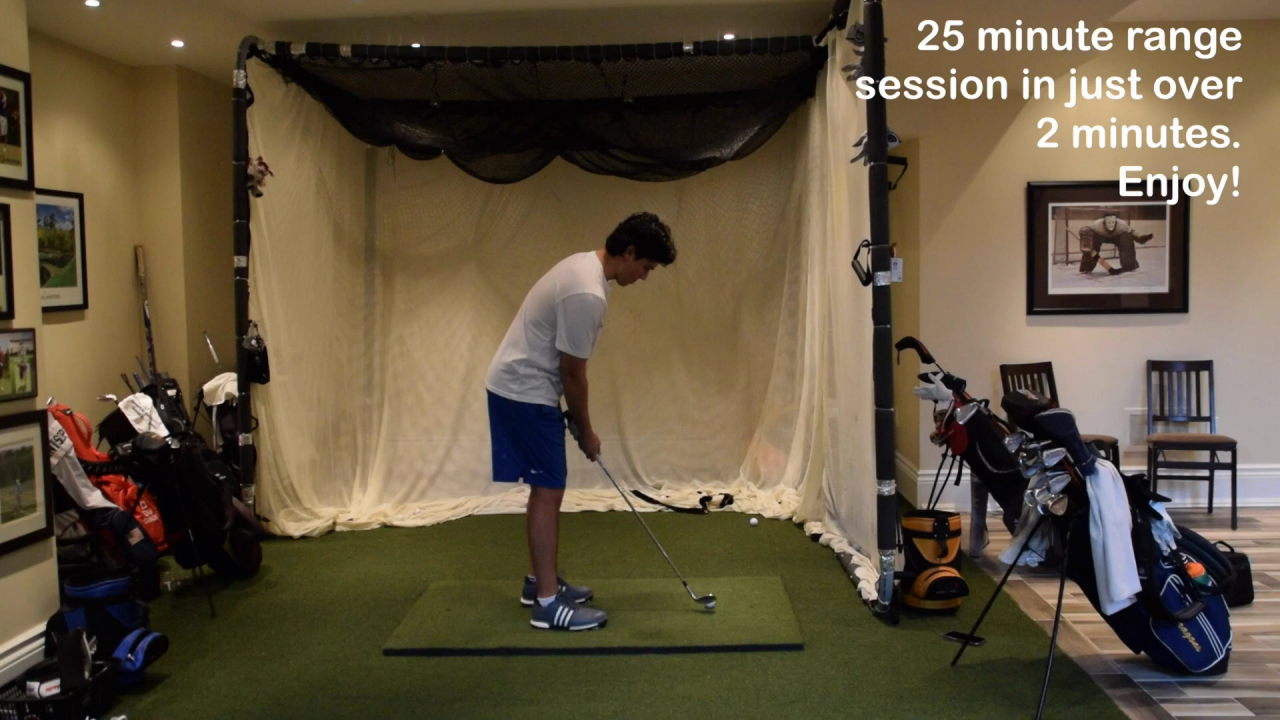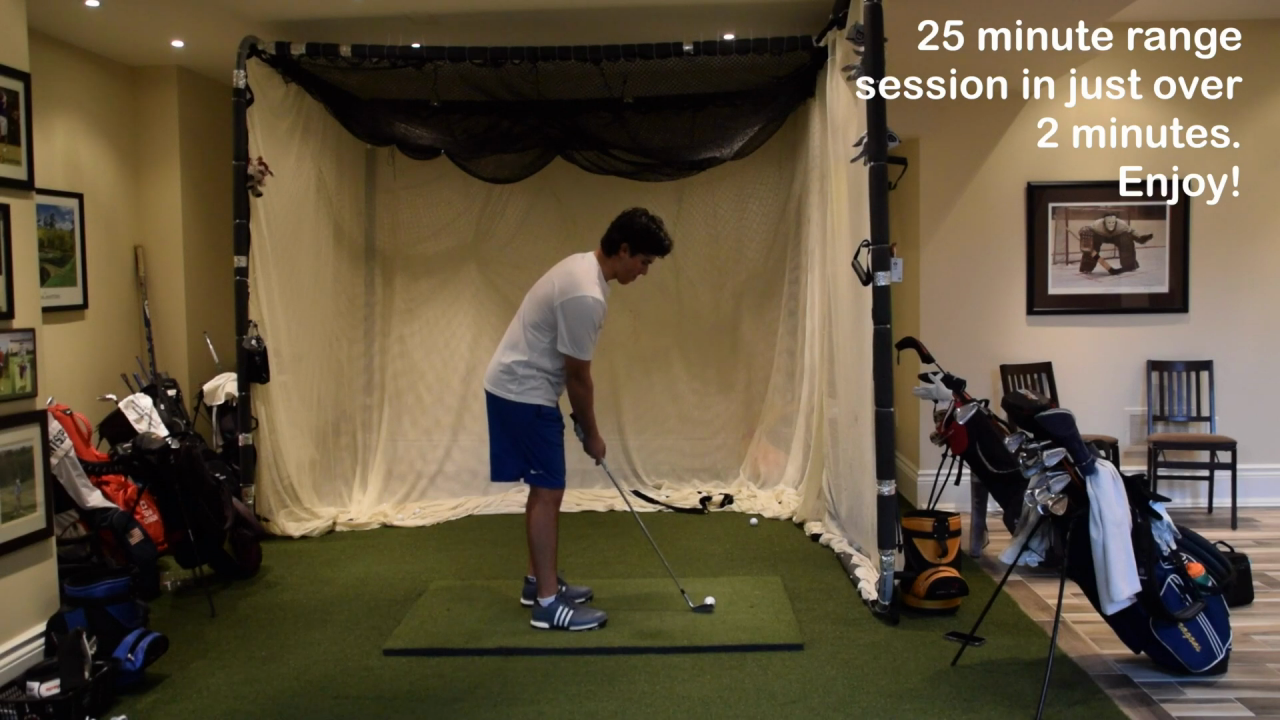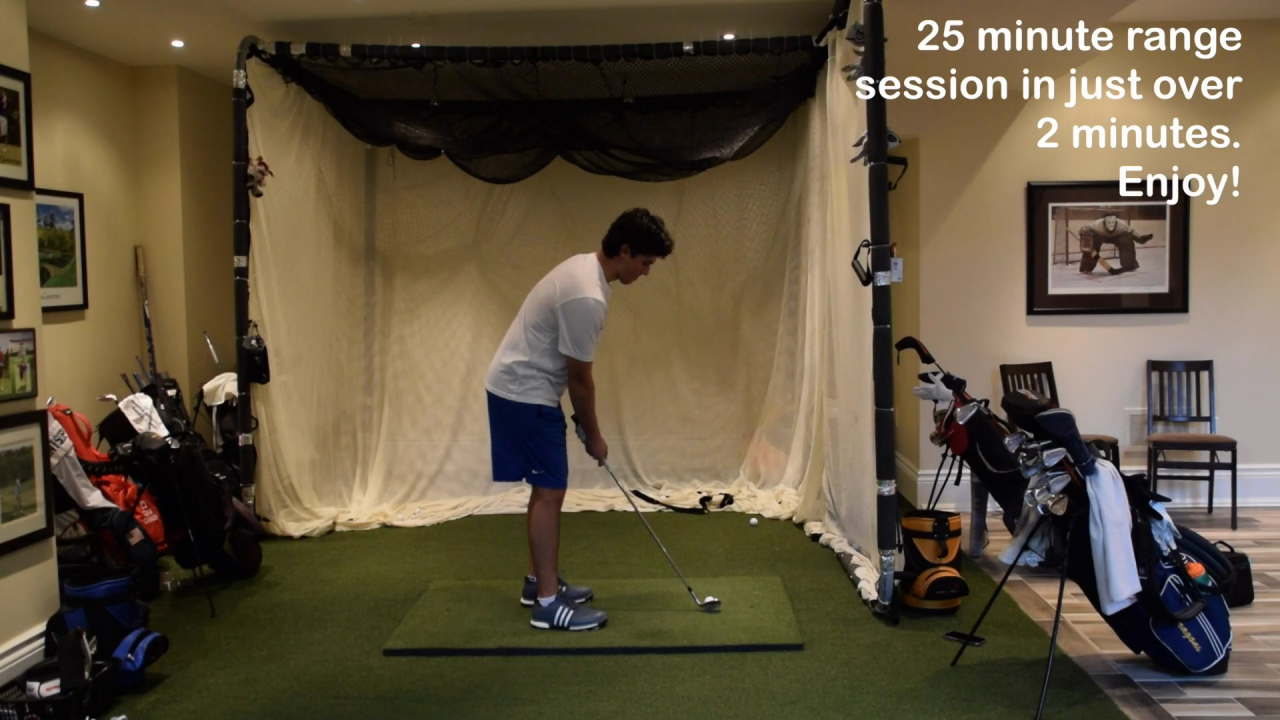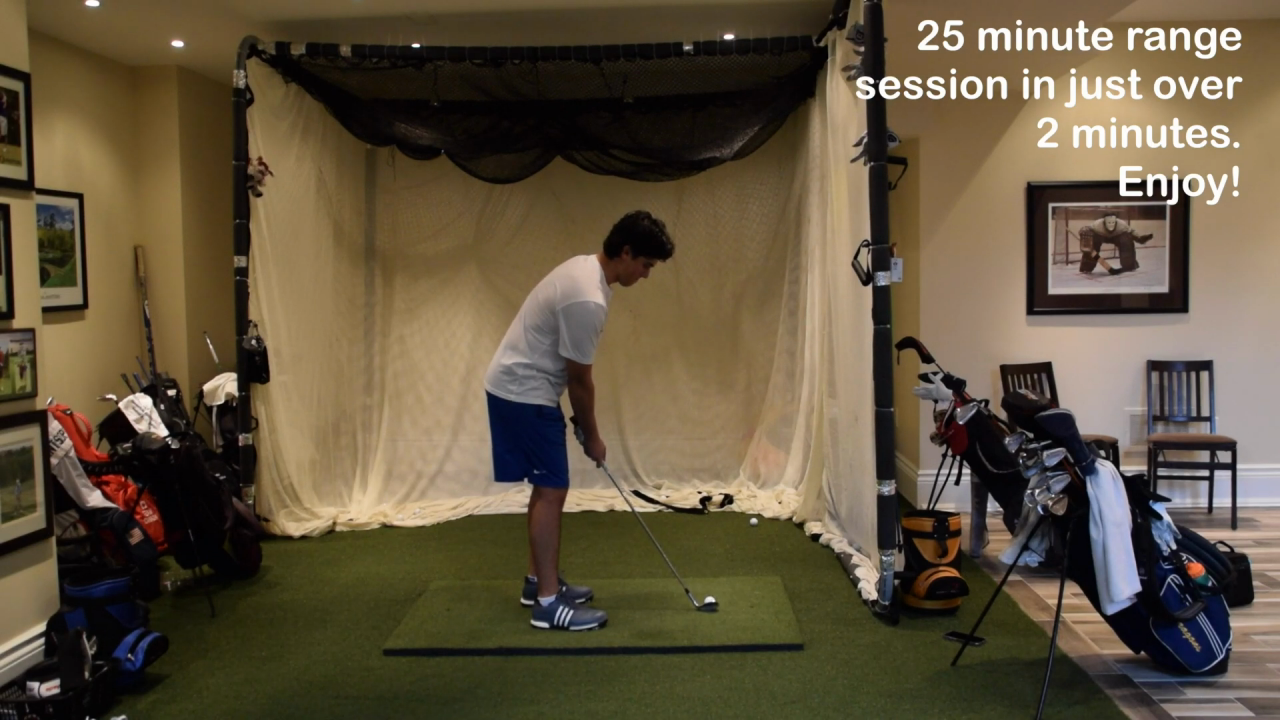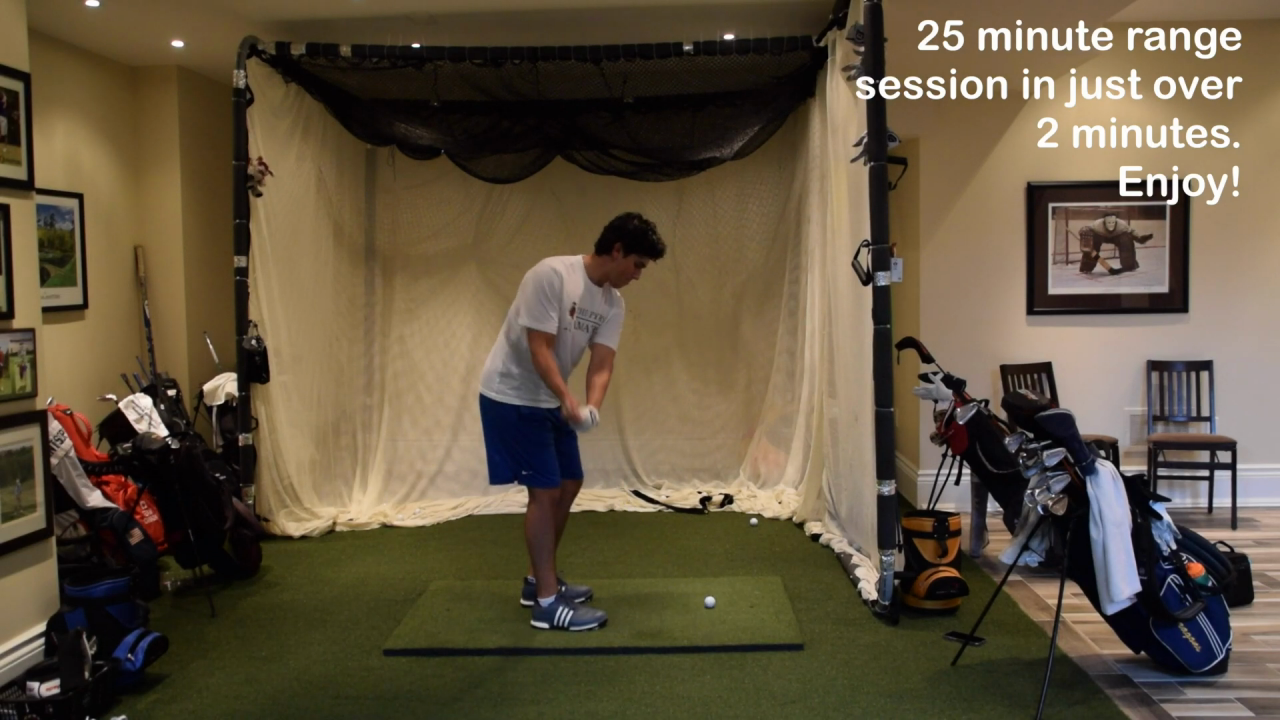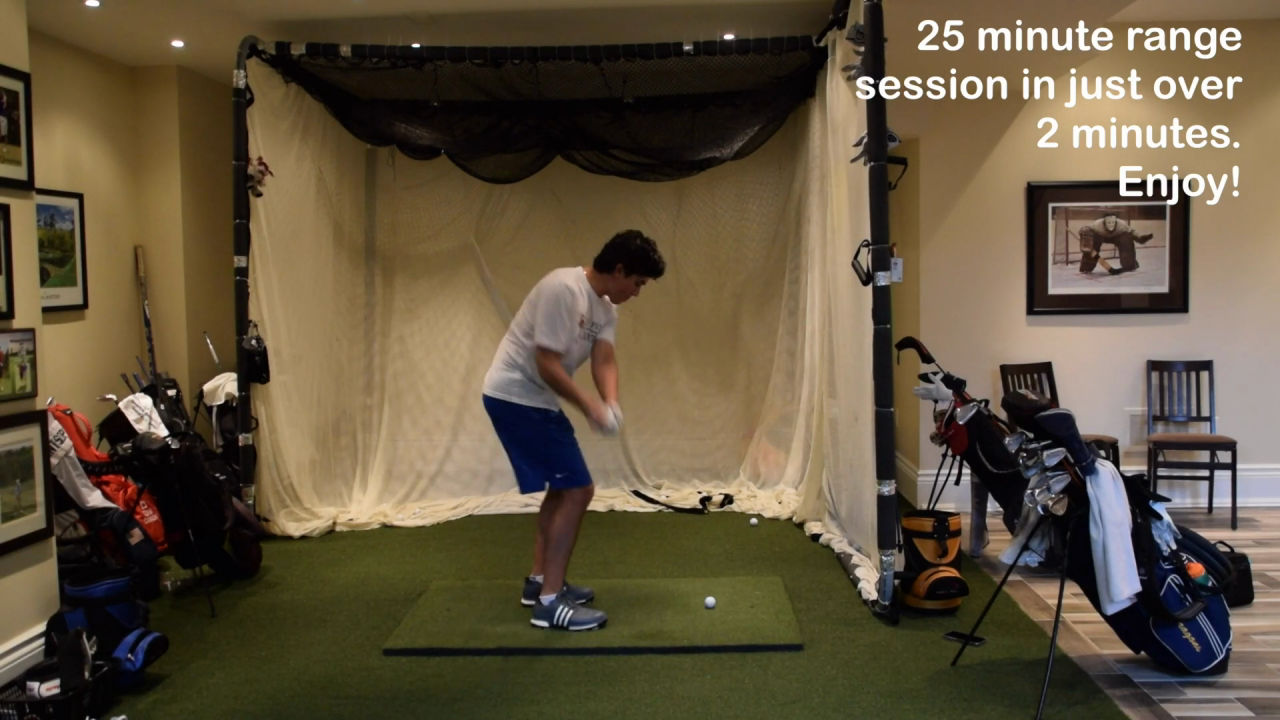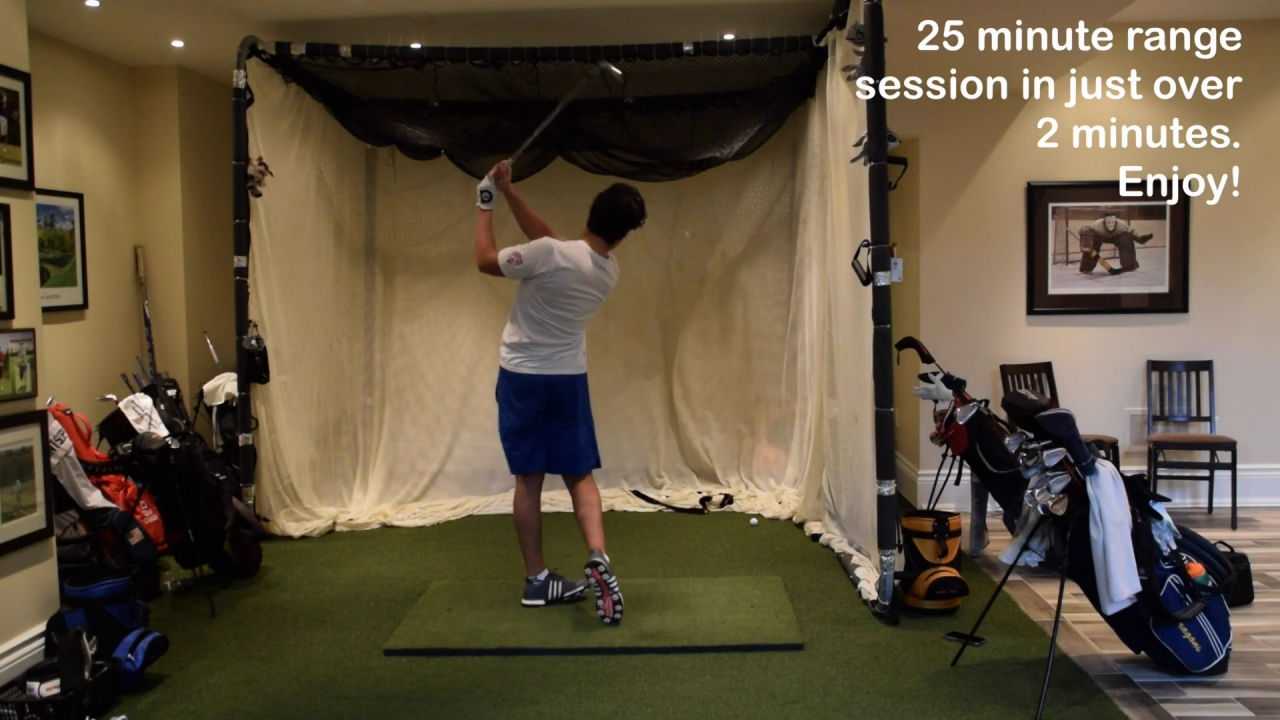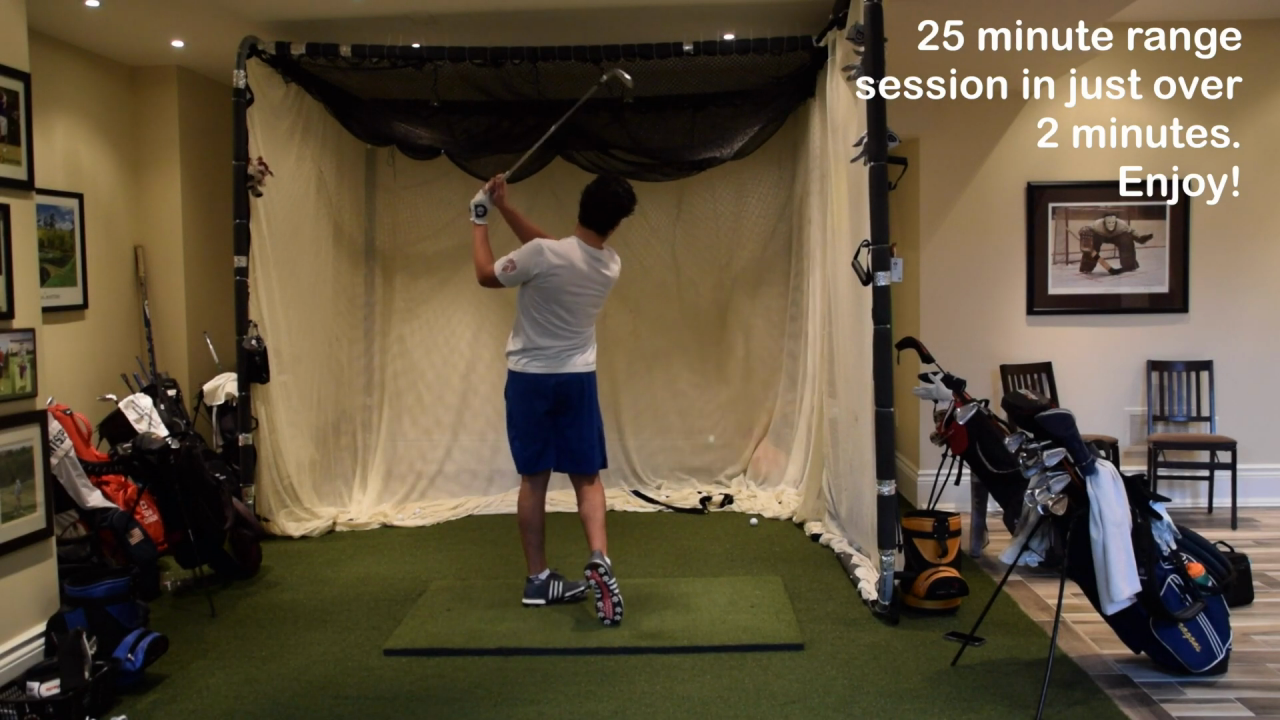
dt=0.5s
person 1, frame 1
left shoulder: (585, 265)
right shoulder: (587, 294)
right elbow: (573, 373)
left wrist: (579, 423)
right wrist: (586, 431)
left hip: (523, 387)
right hip: (524, 392)
left knee: (545, 487)
right knee: (548, 490)
left ankle: (539, 579)
right ankle: (547, 602)
person 1, frame 2
left shoulder: (583, 266)
right shoulder: (586, 296)
right elbow: (577, 375)
left wrist: (583, 424)
right wrist: (591, 434)
left hip: (521, 387)
right hip: (524, 393)
left knee: (544, 489)
right knee: (548, 492)
left ankle: (538, 580)
right ankle: (547, 602)
person 1, frame 3
left shoulder: (585, 266)
right shoulder: (587, 298)
right elbow: (579, 377)
left wrist: (585, 425)
right wrist: (594, 435)
left hip: (524, 387)
right hip: (524, 393)
left knee: (546, 488)
right knee: (550, 492)
left ankle: (539, 579)
right ankle: (548, 602)
person 1, frame 4
left shoulder: (585, 267)
right shoulder: (588, 301)
right elbow: (579, 379)
left wrist: (583, 424)
right wrist: (592, 435)
left hip: (525, 388)
right hip: (523, 393)
left knee: (547, 487)
right knee: (552, 490)
left ankle: (539, 579)
right ankle: (548, 602)
person 1, frame 5
left shoulder: (613, 305)
right shoulder: (553, 274)
left elbow: (603, 364)
right elbow: (539, 348)
left wrist: (590, 407)
right wrist: (568, 400)
left hip: (548, 401)
right hip: (511, 396)
left knee: (568, 485)
right knee: (545, 491)
left ankle: (540, 579)
right ankle: (548, 602)
person 1, frame 6
left shoulder: (605, 310)
right shoulder: (562, 289)
left elbow: (605, 361)
right elbow: (547, 366)
left wrist: (611, 405)
right wrist: (589, 407)
left hip: (537, 401)
right hip: (515, 399)
left knee: (571, 489)
right knee: (573, 490)
left ankle: (540, 579)
right ankle: (549, 602)
person 1, frame 7
left shoulder: (550, 255)
right shoulder: (609, 271)
left elbow: (487, 261)
left wrist: (486, 204)
right wrist: (509, 193)
left hip: (520, 377)
right hip: (567, 379)
left knee: (528, 478)
right knee: (579, 475)
left ankle: (537, 578)
right ankle: (598, 557)
person 1, frame 8
left shoulder: (543, 255)
right shoulder: (611, 265)
left elbow: (487, 276)
left wrist: (480, 219)
right wrist: (504, 207)
left hip: (529, 377)
right hip: (578, 379)
left knee: (534, 477)
right knee: (586, 476)
left ankle: (537, 579)
right ankle: (599, 558)
